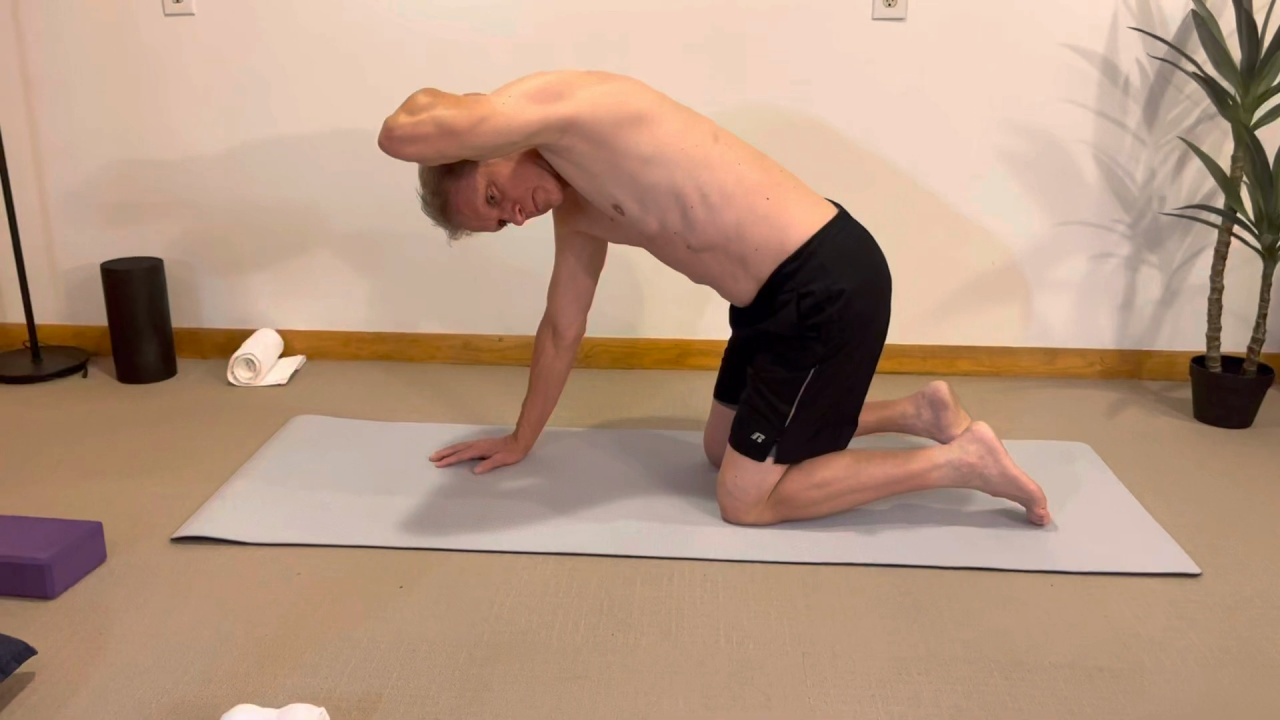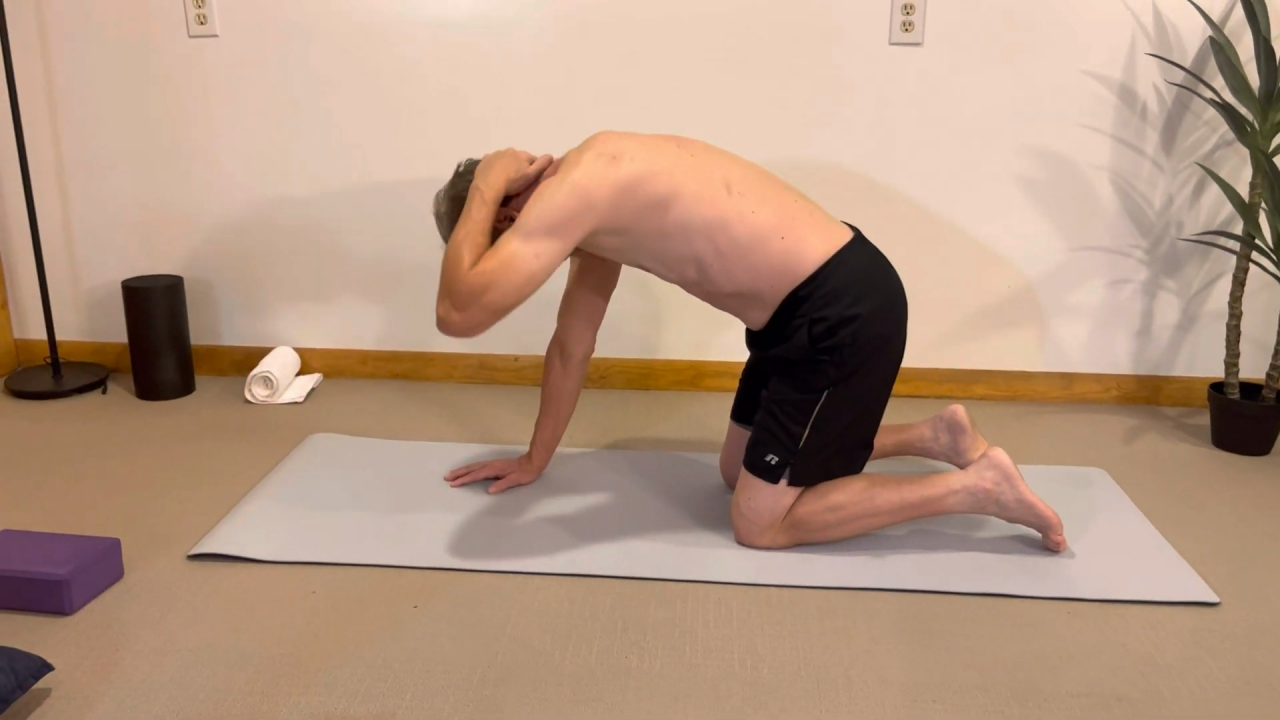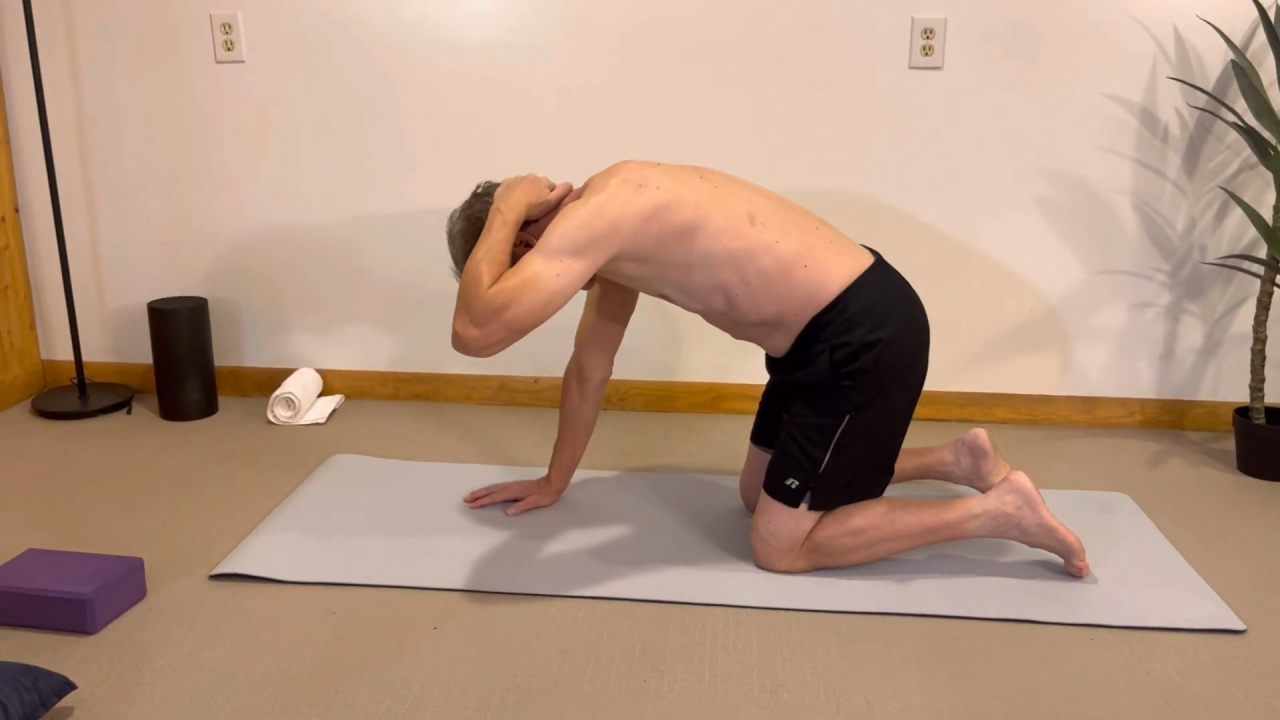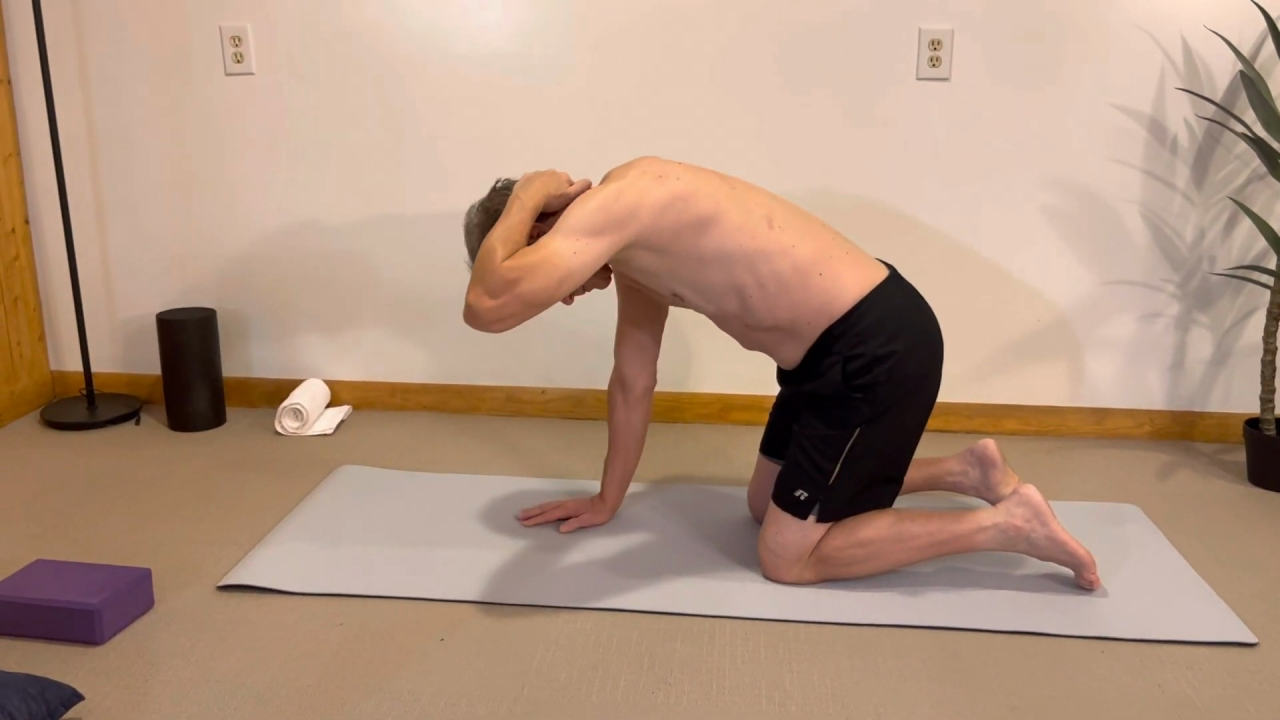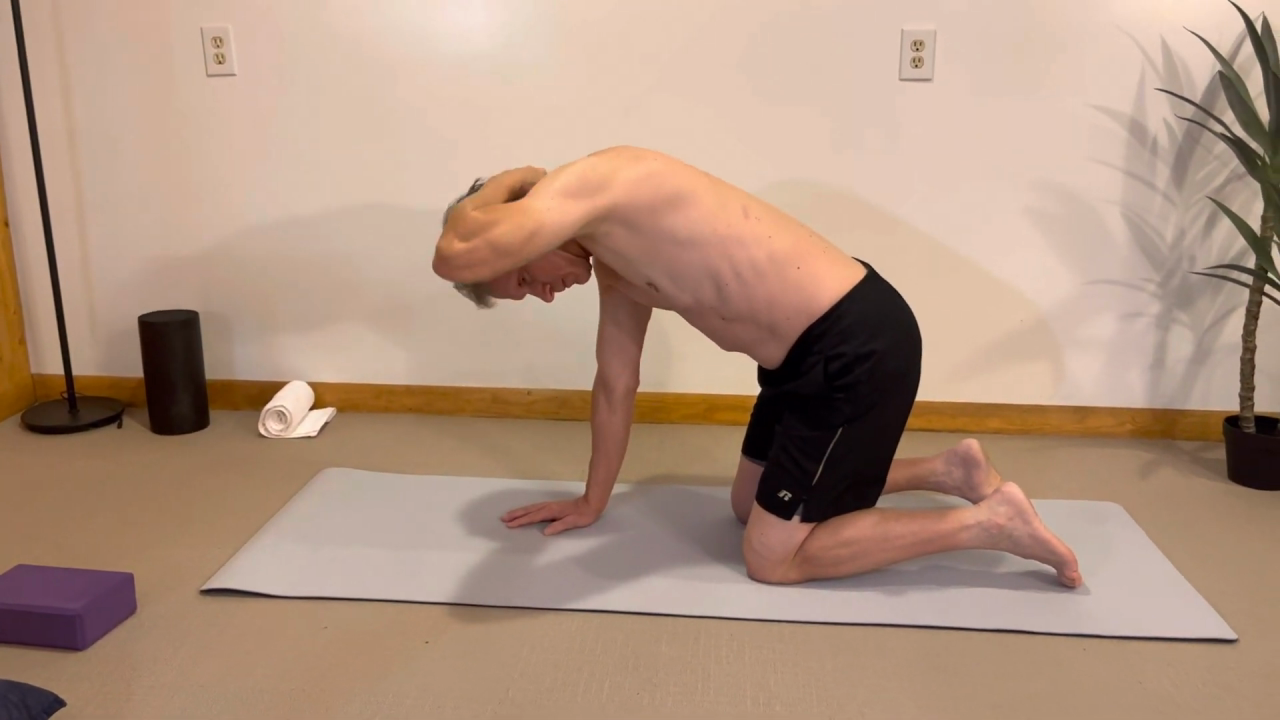
dt=1s
person 1, frame 1
left shoulder: (567, 100)
right shoulder: (576, 207)
left elbow: (403, 135)
right elbow: (561, 329)
left wrist: (453, 104)
right wrist: (520, 439)
left hip: (829, 285)
right hip: (780, 292)
left knee: (746, 499)
right knee: (724, 449)
left ankle: (961, 459)
right ankle: (917, 412)
person 1, frame 2
left shoulder: (575, 188)
right shoulder: (596, 209)
left elbow: (459, 315)
right elbow: (571, 346)
left wrist: (487, 182)
right wrist: (534, 459)
left hip: (843, 310)
right hip: (813, 303)
left knee: (762, 521)
right knee: (738, 470)
left ankle: (979, 487)
right ankle: (935, 436)
person 1, frame 3
left shoulder: (596, 216)
right shoulder: (614, 231)
left elbow: (476, 333)
right elbow: (589, 370)
left wrist: (506, 208)
right wrist: (554, 482)
left hip: (865, 335)
right hip: (835, 324)
left knee: (781, 546)
right knee: (760, 492)
left ankle: (998, 510)
right ankle: (956, 458)
person 1, frame 4
left shoulder: (616, 202)
right shoulder: (630, 238)
left elbow: (487, 307)
right elbow: (632, 380)
left wrist: (525, 197)
right wrist: (607, 501)
left hip: (878, 349)
right hip: (843, 342)
left knee: (787, 556)
right knee: (766, 504)
left ankle: (1007, 523)
right ankle: (963, 470)
person 1, frame 5
left shoulder: (595, 180)
right shoulder: (614, 255)
left elbow: (457, 257)
right elbow: (616, 383)
left wrist: (503, 184)
right wrist: (591, 502)
left hip: (859, 347)
right hip: (818, 344)
left knee: (773, 557)
right knee: (751, 504)
left ankle: (989, 521)
right ankle: (947, 470)
